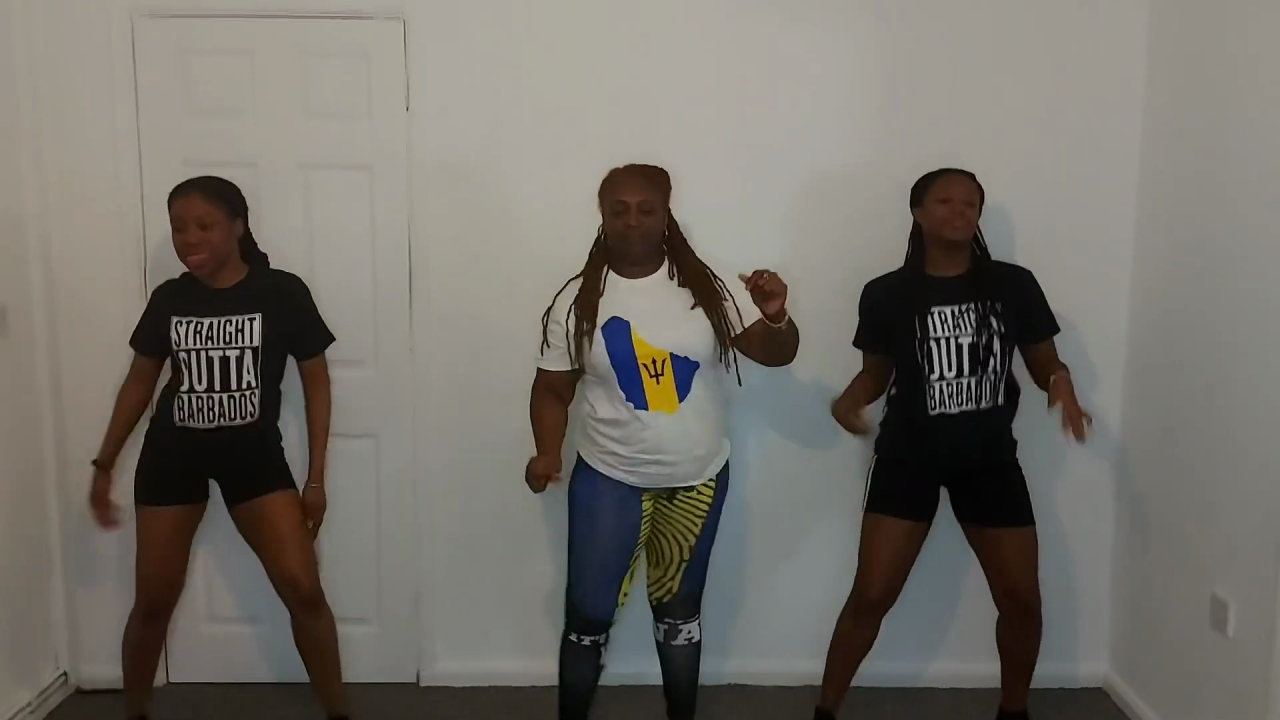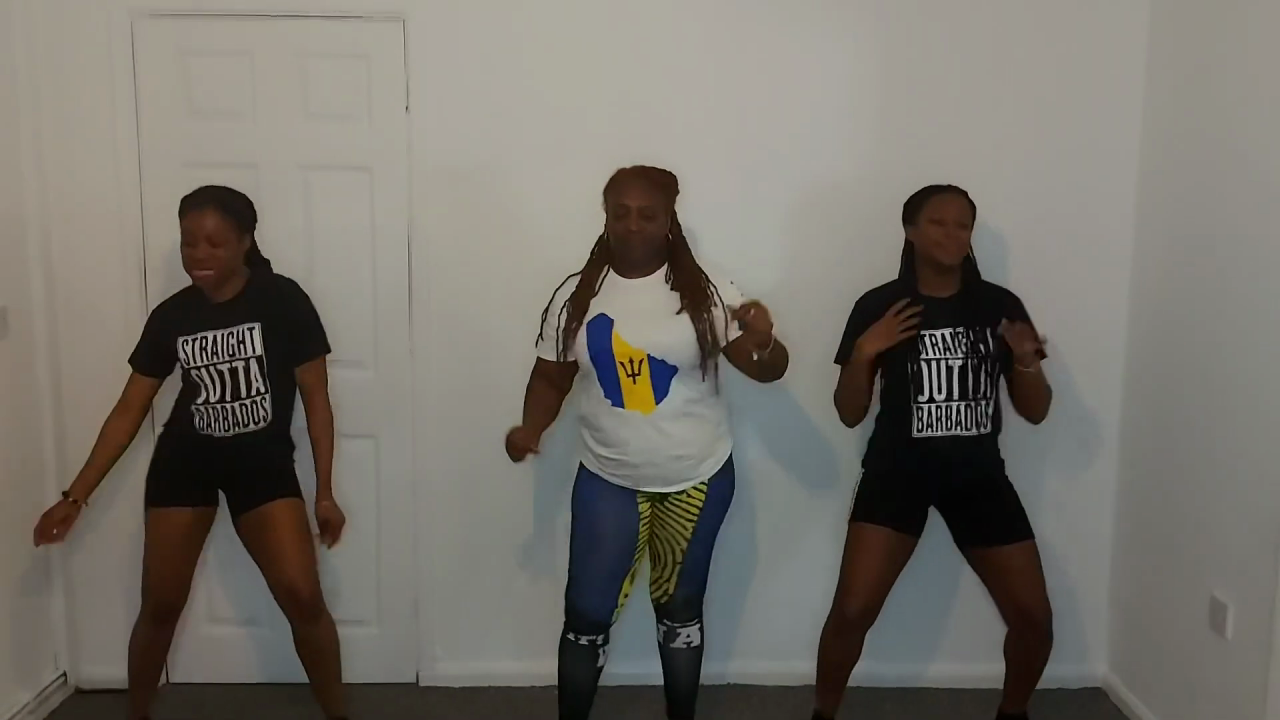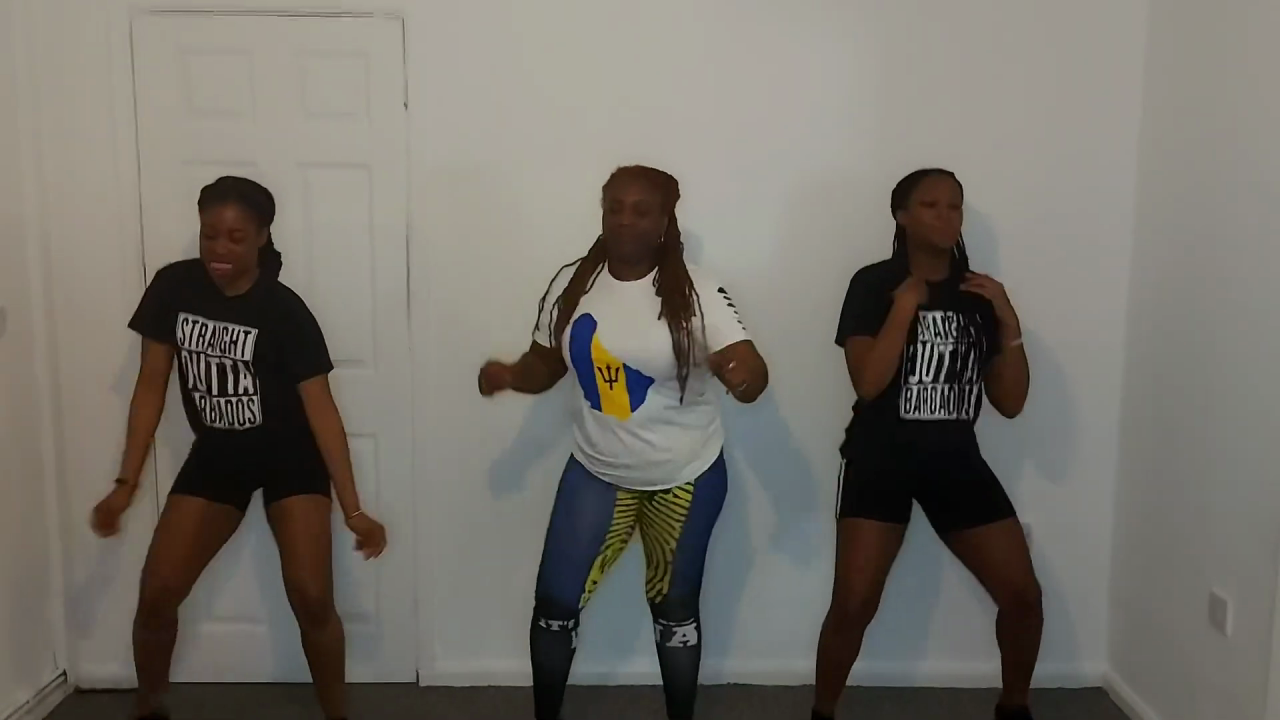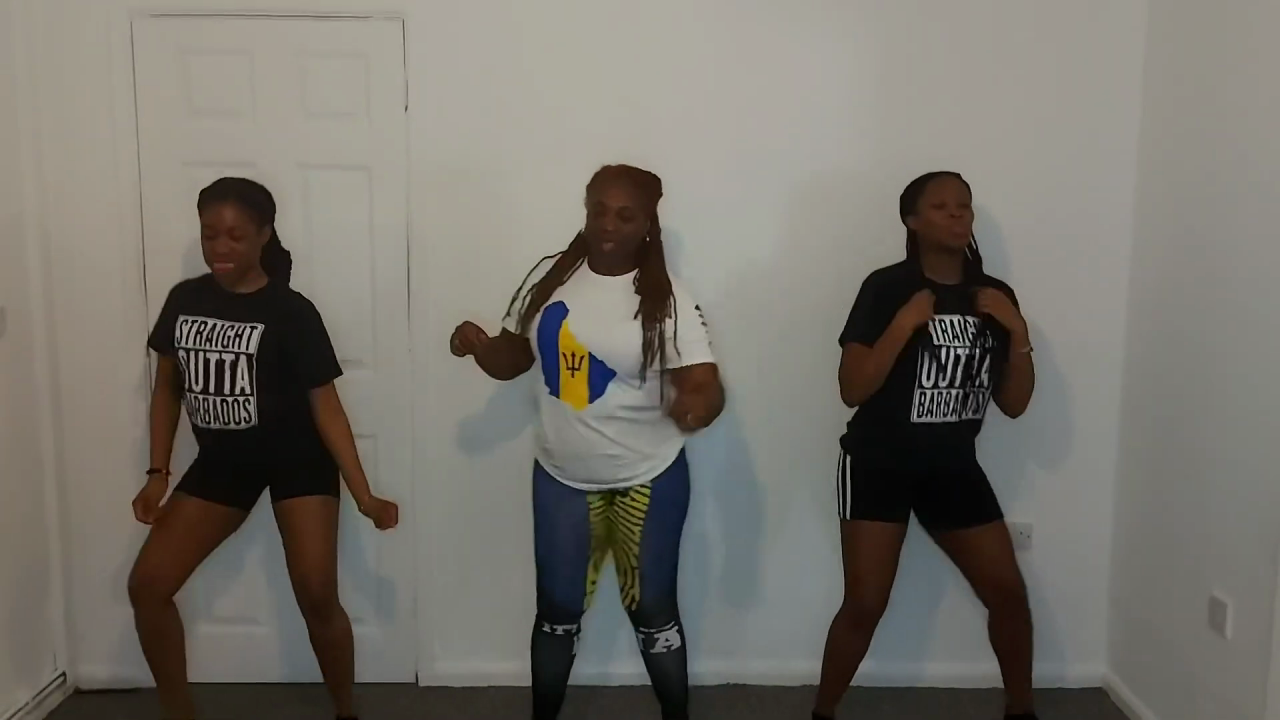
dt=0.2s
person 1, frame 1
left shoulder: (706, 285)
right shoulder: (577, 298)
left elbow: (777, 354)
right elbow: (552, 389)
left wrist: (776, 312)
right wrist: (547, 453)
left hip: (699, 477)
right hip: (609, 479)
left knee: (678, 606)
right knee: (588, 614)
person 1, frame 2
left shoulder: (704, 288)
right shoulder: (576, 293)
left elbow: (770, 369)
right elbow: (551, 378)
left wrist: (762, 339)
right wrist: (532, 424)
left hip: (697, 479)
right hip: (608, 480)
left knee: (678, 608)
right knee: (587, 615)
person 1, frame 3
left shoulder: (696, 293)
right shoulder: (572, 284)
left elbow: (752, 376)
right elbow: (546, 364)
left wrist: (742, 374)
right wrist: (509, 374)
left hip: (686, 478)
right hip: (595, 473)
left knee: (674, 607)
right knee: (556, 602)
person 1, frame 4
left shoulder: (670, 298)
right shoulder: (549, 276)
left elbow: (708, 389)
right elbow: (511, 360)
left wrist: (692, 409)
right wrist: (479, 345)
left hip: (648, 479)
right hip: (561, 478)
left knee: (653, 609)
right knee: (558, 611)
person 2, frame 1
left shoulder: (1013, 284)
right shoulder: (886, 293)
left elbow: (1045, 362)
right elbow: (876, 376)
left wrist: (1064, 391)
right wrist: (850, 401)
left hip: (989, 456)
right hip: (908, 456)
left knee: (1022, 600)
right knee: (870, 596)
person 2, frame 2
left shoulder: (1000, 306)
right shoulder: (879, 307)
left elbow: (1034, 410)
right elbow: (849, 413)
left wrist: (1029, 362)
right wrist: (862, 355)
left hip: (978, 475)
right hip: (895, 472)
left knee: (1033, 616)
right knee: (852, 612)
person 2, frame 3
left shoulder: (982, 293)
right shoulder: (875, 284)
left elbow: (1010, 403)
right elbow: (867, 383)
left wrist: (1008, 323)
right wrist: (903, 309)
left hip: (957, 462)
right hip: (877, 462)
left knee: (1023, 595)
right knee: (854, 605)
person 2, frame 4
left shoulder: (994, 297)
right shoulder: (885, 288)
left elbow: (1015, 404)
right elbow: (852, 391)
left wrist: (1018, 332)
right wrist: (901, 328)
left hip: (953, 465)
right hip: (878, 463)
left knee: (1009, 594)
right knee: (865, 605)
person 3, frame 1
left shoulder: (283, 293)
right shoulder: (169, 299)
left elbow: (315, 385)
right elbow: (139, 383)
left wrist: (316, 478)
right wrist: (103, 467)
left hip: (256, 456)
right hip: (175, 457)
left knee: (303, 591)
right knee: (154, 601)
person 3, frame 2
left shoulder: (282, 300)
right shoulder: (171, 316)
left elbow: (315, 395)
right elbow: (130, 409)
left wrist: (325, 493)
right wrist: (75, 498)
left hip: (262, 464)
right hip: (182, 464)
left knee: (303, 598)
right knee: (161, 606)
person 3, frame 3
left shoulder: (284, 311)
right shoulder: (171, 287)
left elbow: (318, 407)
right elbow: (150, 385)
left wrist: (351, 509)
right wrist: (126, 482)
left hip: (291, 460)
right hip: (214, 459)
left knee: (312, 601)
right knee: (157, 597)
person 3, frame 4
left shoulder: (292, 313)
right shoulder: (183, 299)
left elbow: (325, 406)
right elbow: (166, 388)
left wrist: (363, 493)
right wrist: (158, 474)
left hip: (298, 459)
right hip: (222, 460)
left knee: (317, 597)
right knee: (147, 585)
